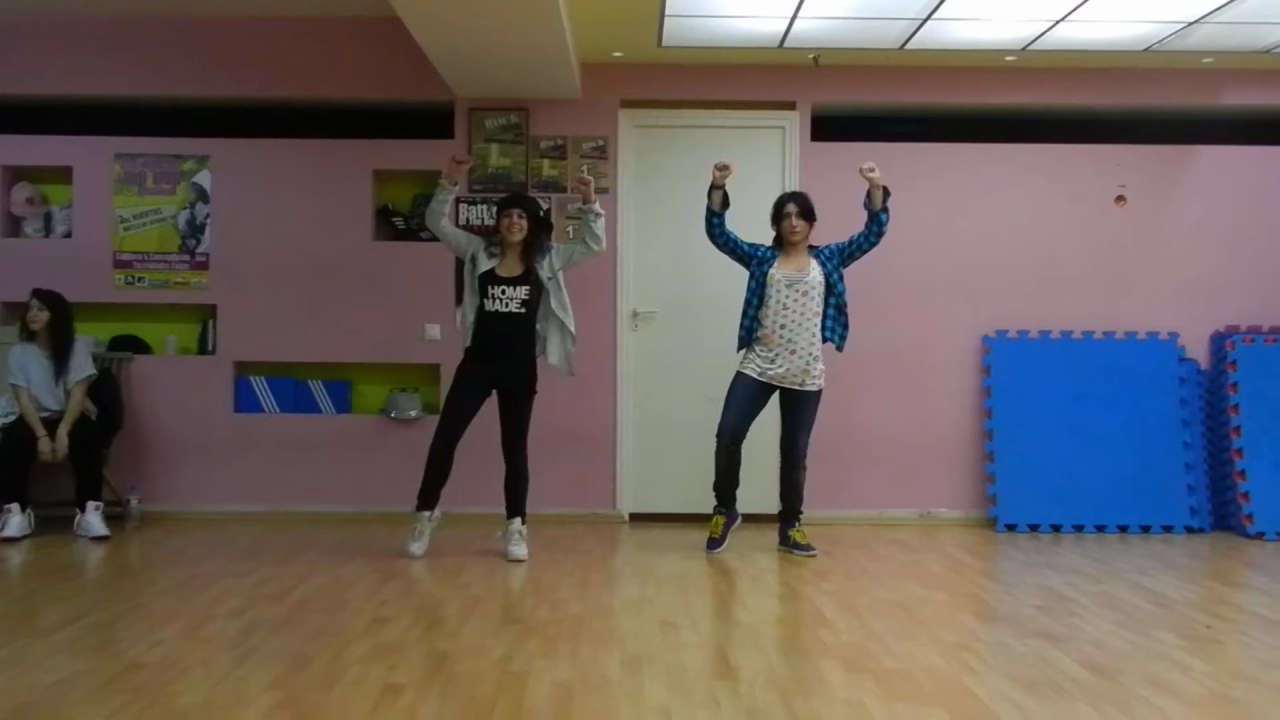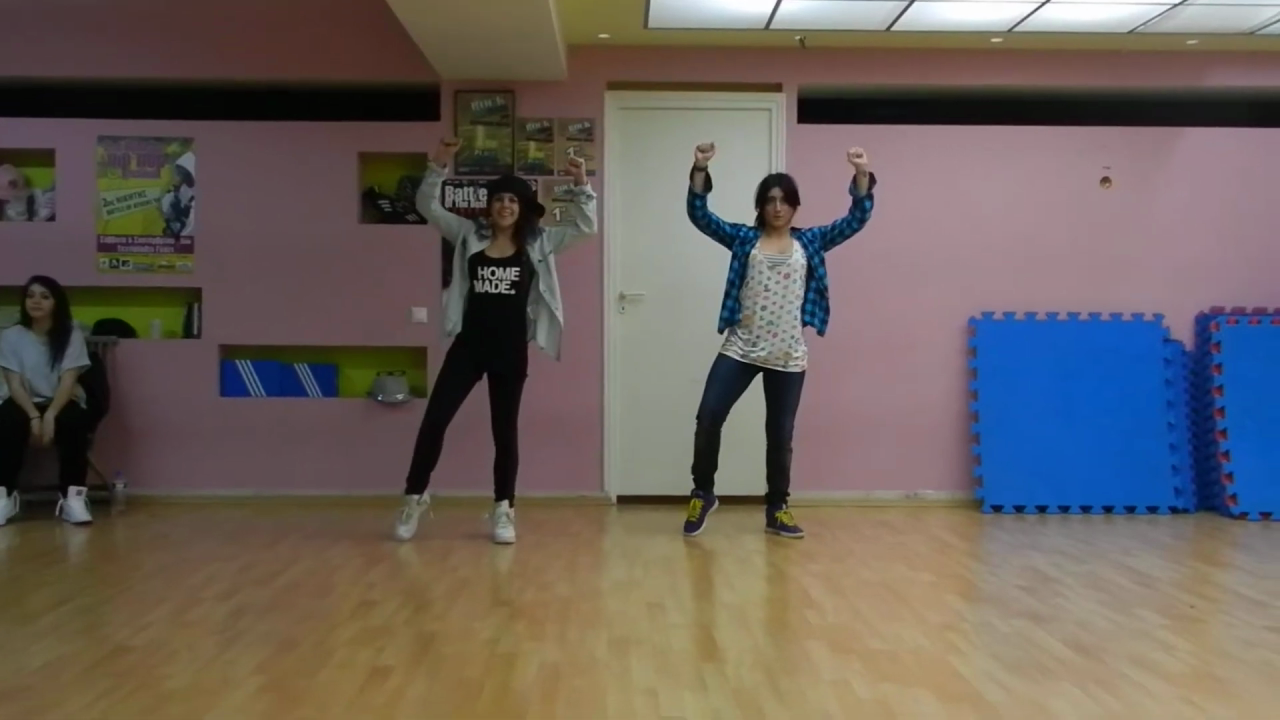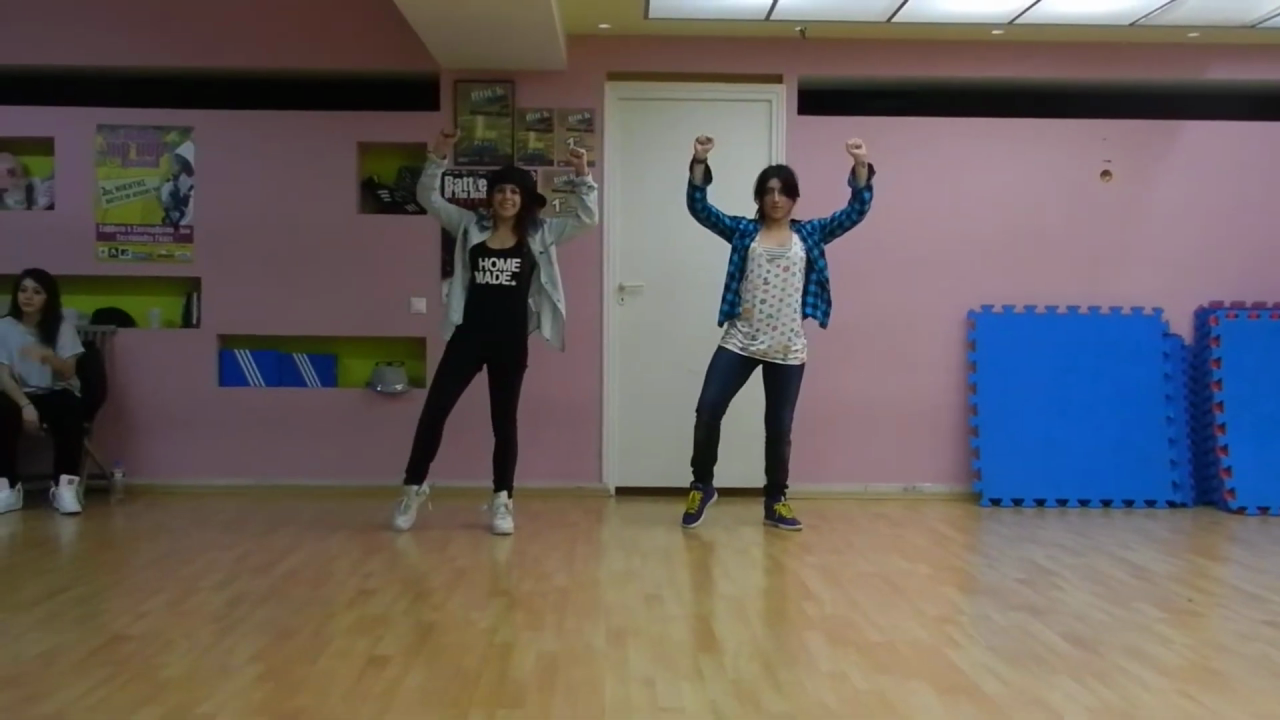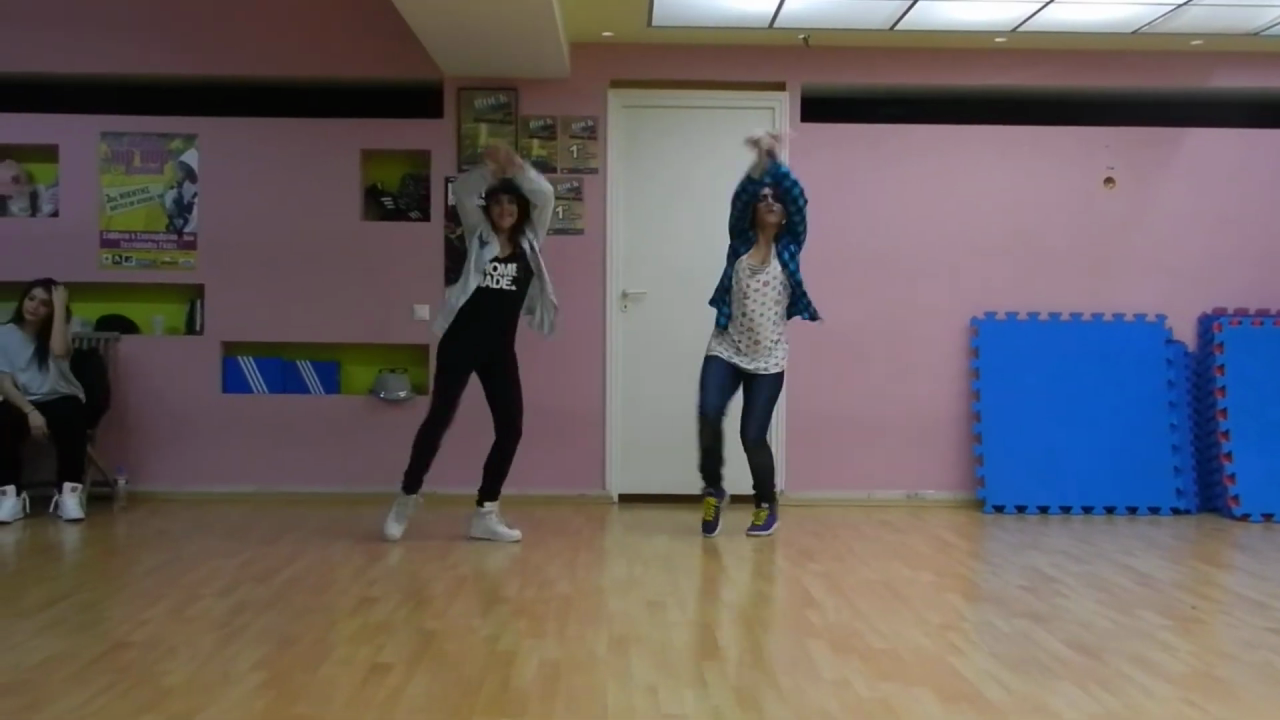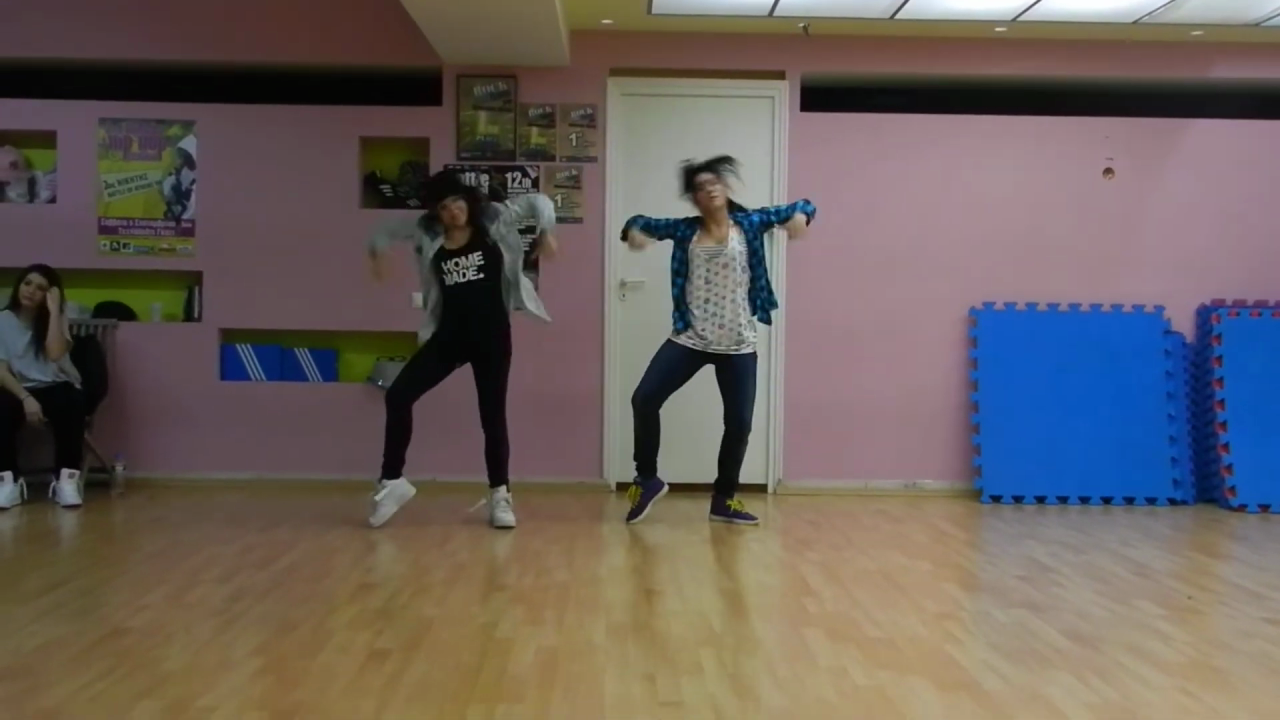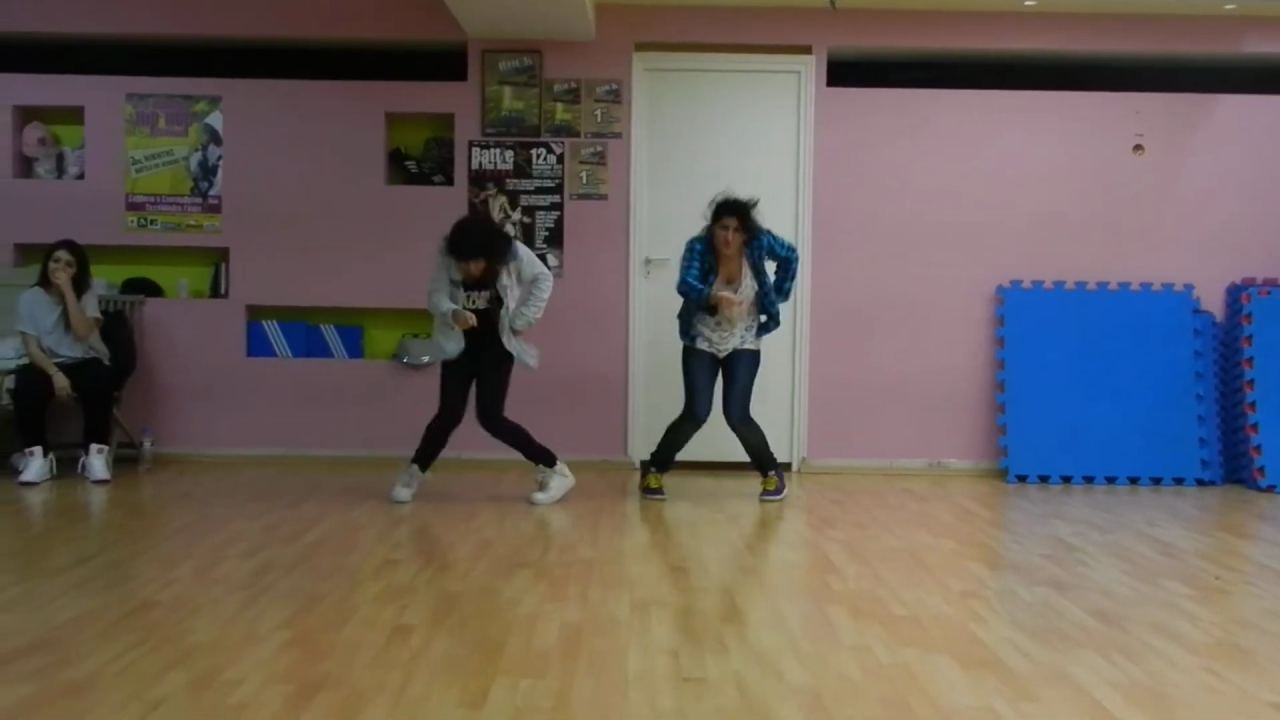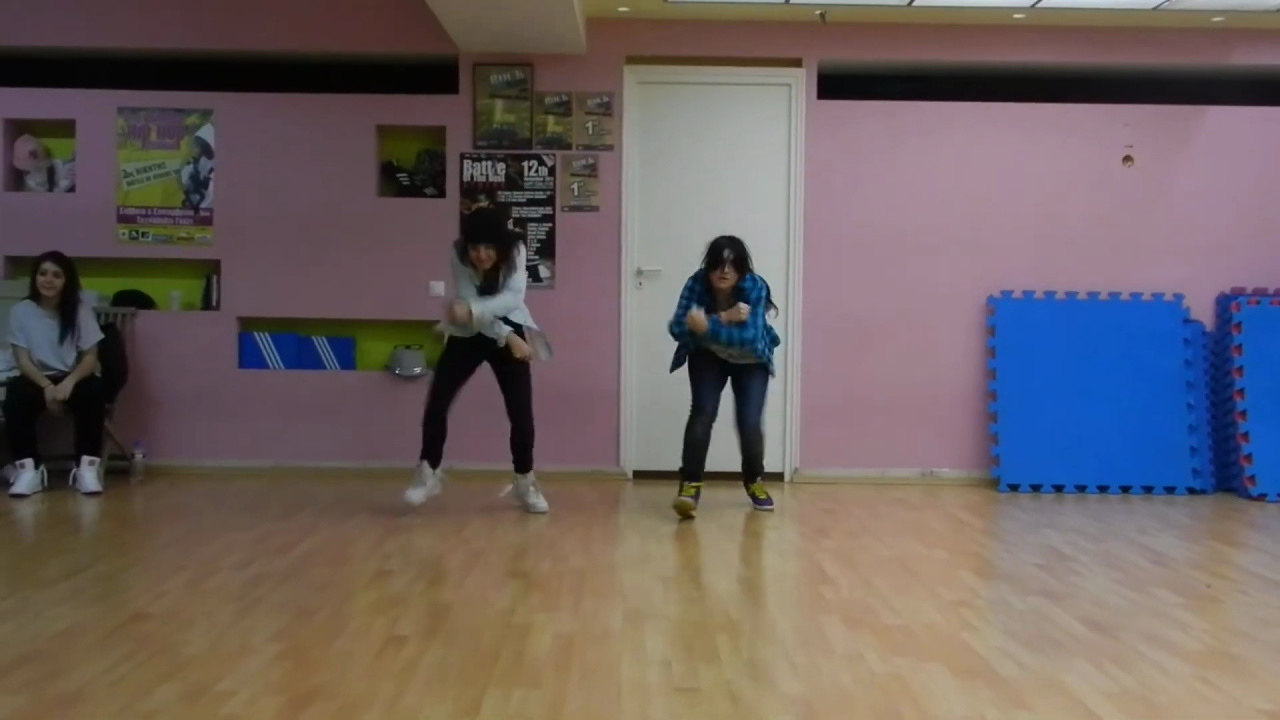
dt=0.7s
person 1, frame 1
left shoulder: (547, 259)
right shoulder: (478, 252)
left elbow: (594, 244)
right elbow: (437, 223)
left wrist: (589, 203)
right wrist: (450, 184)
left hip: (520, 366)
right hip: (478, 361)
left knee: (515, 448)
right knee: (445, 437)
left ankle: (516, 529)
right ankle: (426, 515)
person 1, frame 2
left shoulder: (538, 242)
right shoulder: (469, 235)
left elbow: (585, 226)
right elbow: (428, 206)
left wrist: (581, 185)
right wrist: (439, 166)
left hip: (510, 349)
right hip: (469, 345)
left knee: (505, 430)
right knee: (434, 420)
left ankle: (503, 511)
right ankle: (415, 498)
person 1, frame 3
left shoulder: (539, 234)
right shoulder: (471, 226)
left elbow: (586, 217)
right elbow: (429, 198)
left wrist: (582, 176)
right wrist: (438, 158)
left hip: (511, 341)
right hip: (469, 335)
left knee: (504, 421)
right knee: (434, 411)
left ankle: (502, 502)
right ankle: (413, 489)
person 1, frame 4
left shoulder: (529, 239)
right shoulder: (479, 234)
left elbow: (545, 195)
right elbow: (462, 190)
left wrist: (517, 168)
right wrist: (490, 168)
left hip: (502, 349)
right hip: (462, 341)
left knee: (510, 429)
right knee: (440, 415)
left ankle: (486, 513)
right ankle: (406, 498)
person 1, frame 5
left shoulder: (492, 219)
right shoulder: (427, 231)
left elbow: (536, 202)
right elbow: (387, 234)
left wrist: (546, 230)
right wrist: (376, 250)
left hip: (491, 334)
right hip: (449, 334)
left knee: (493, 416)
right knee: (398, 397)
left ankle: (499, 497)
right ankle: (392, 482)
person 1, frame 6
left shoulder: (511, 253)
right shoulder: (448, 255)
left elbow: (543, 279)
right elbow: (436, 298)
left wrist: (521, 321)
right wrist: (454, 314)
left hip: (497, 342)
right hip: (460, 342)
left knee: (490, 417)
right knee: (450, 414)
left ankle: (554, 471)
right ankle: (414, 472)
person 1, frame 7
left shoulder: (513, 252)
right shoulder: (459, 255)
left elbow: (513, 296)
right elbow: (466, 299)
left wrist: (472, 308)
right wrist: (506, 338)
left hip: (507, 330)
right hip: (469, 333)
left knee: (520, 411)
right knee: (438, 400)
left ankle: (526, 482)
right ankle: (429, 472)
person 2, frame 1
left shoulder: (828, 259)
right shoulder: (761, 259)
left elbow: (873, 234)
right elbow: (718, 234)
left wrist: (875, 189)
right wrist: (718, 188)
left hip: (806, 374)
right hip: (759, 367)
left knee: (795, 453)
right knee: (728, 435)
left ankle: (790, 528)
right ankle: (725, 511)
person 2, frame 2
left shoulder: (810, 242)
right shoulder: (744, 238)
left elbow: (856, 219)
right elbow: (699, 215)
left wrist: (862, 174)
right wrist: (700, 169)
left hip: (788, 356)
right hip: (741, 349)
left knee: (780, 434)
right knee: (708, 417)
left ankle: (777, 509)
right ankle: (703, 494)
person 2, frame 3
left shoulder: (809, 234)
right shoulder: (743, 231)
left elbow: (856, 211)
right elbow: (699, 208)
left wrist: (861, 166)
right wrist: (699, 162)
left hip: (788, 348)
right hip: (740, 342)
left knee: (780, 427)
right knee: (708, 410)
left ankle: (776, 502)
right ankle: (702, 487)
person 2, frame 4
left shoulder: (790, 243)
right shoulder: (741, 238)
left elbow: (797, 198)
right elbow: (742, 196)
left wrist: (772, 157)
right wrist: (761, 160)
left hip: (768, 359)
right hip: (725, 351)
left knee: (754, 435)
right knee: (709, 415)
left ankle: (766, 505)
right ankle: (713, 491)
person 2, frame 5
left shoulder: (749, 223)
right shoulder: (684, 229)
left elbow: (800, 207)
right elbow: (640, 221)
left wrist: (800, 216)
right wrist: (632, 233)
left hip: (737, 344)
right hip: (690, 339)
left knee: (739, 423)
right knee: (644, 400)
left ankle: (724, 498)
right ankle: (647, 480)
person 2, frame 6
left shoulder: (758, 242)
right shoulder: (698, 247)
left elbow: (789, 255)
right elbow: (687, 286)
left wrist: (779, 293)
right wrist: (715, 299)
left hip: (743, 343)
right hip: (702, 342)
left knee: (736, 415)
right knee: (696, 413)
left ankle: (771, 472)
right ankle: (655, 469)
person 2, frame 7
left shoulder: (752, 285)
right shoulder: (698, 284)
left elbow: (751, 337)
right elbow: (677, 327)
left wrist: (709, 325)
right wrist: (724, 317)
left hip: (750, 361)
right hip: (708, 356)
left knee: (748, 423)
right knee: (704, 411)
left ankle: (753, 478)
right ankle: (690, 484)
person 3, frame 1
left shoulder: (77, 347)
left elbow: (78, 394)
right elbow: (24, 400)
left wrist: (63, 431)
right wrist: (41, 435)
left hip: (71, 417)
right hip: (35, 419)
left knee: (86, 437)
left ankle: (89, 513)
person 3, frame 2
left shoulder: (72, 336)
left elbow: (68, 381)
left wrist: (50, 415)
right wrist: (33, 416)
left hip: (61, 403)
right hip: (24, 403)
left knee: (75, 423)
left ankle: (73, 497)
person 3, frame 3
left shoulder: (62, 327)
left elbow: (69, 371)
left wrist: (47, 355)
right wrist: (25, 405)
left hip: (55, 394)
left knee: (70, 411)
left ankle: (65, 487)
person 3, frame 4
left shoulder: (53, 333)
left elbow: (59, 351)
left wrist: (60, 305)
right wrist: (30, 411)
left hip: (59, 400)
right hip: (22, 402)
left knee: (74, 416)
left ankle: (69, 493)
person 3, frame 5
left shoulder: (57, 318)
left elbow: (56, 354)
left wrist: (53, 309)
right wrist: (26, 398)
left hip: (55, 388)
left knee: (72, 402)
left ankle: (67, 479)
person 3, frame 6
left shoulder: (86, 296)
right shoulder: (30, 298)
left elbow: (83, 333)
right elbow: (32, 348)
left wrist: (67, 290)
right wrist: (55, 374)
left hip: (84, 364)
right hip: (48, 365)
left knee: (100, 379)
right knee: (25, 382)
left ankle: (96, 454)
right ankle: (37, 456)
person 3, frame 7
left shoulder: (80, 310)
right shoulder: (21, 311)
left elbow: (90, 358)
right elbow: (23, 360)
left wrist: (69, 381)
right wrist: (46, 386)
left hip: (74, 378)
right hip: (38, 378)
left knee: (93, 390)
right knee: (16, 393)
left ankle: (87, 466)
right ankle: (28, 468)
